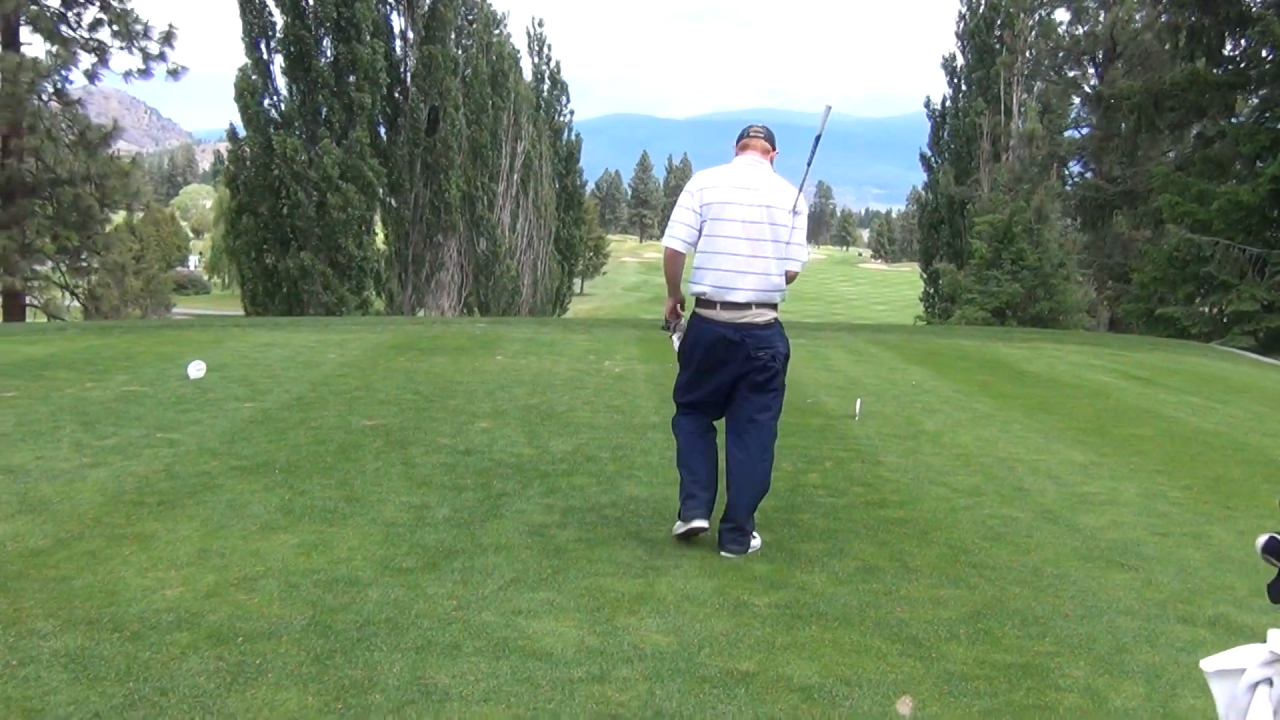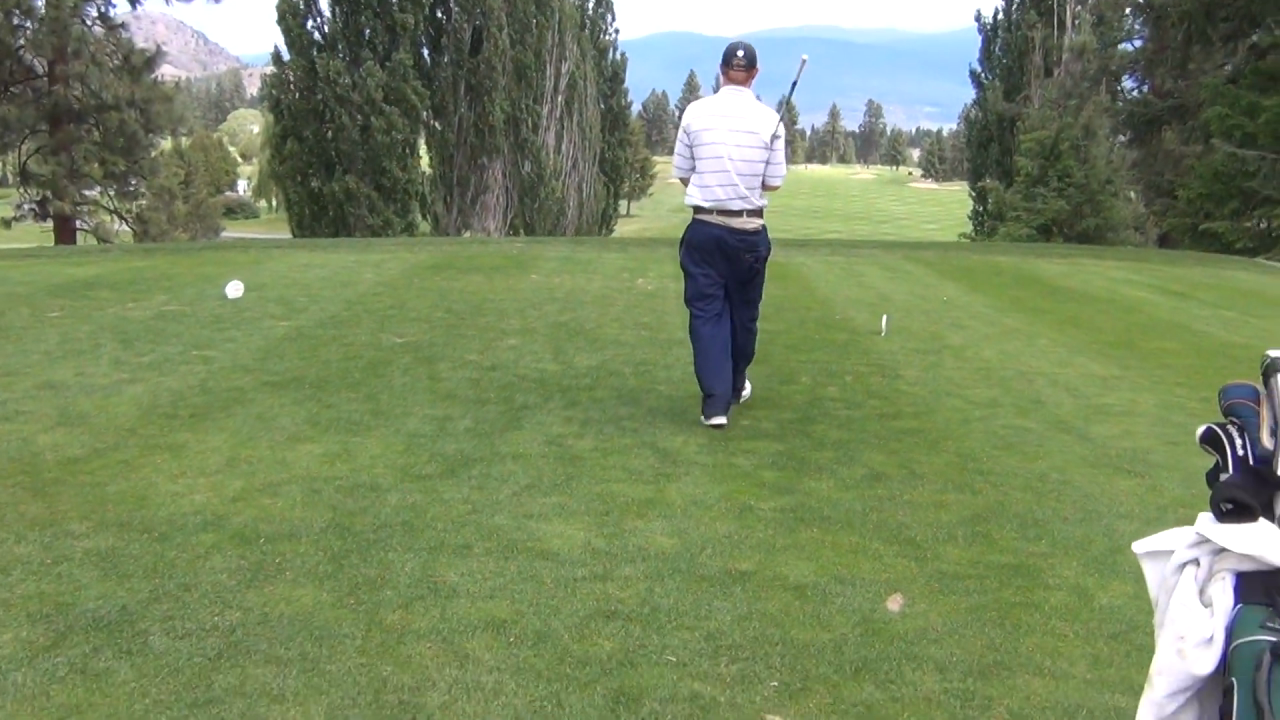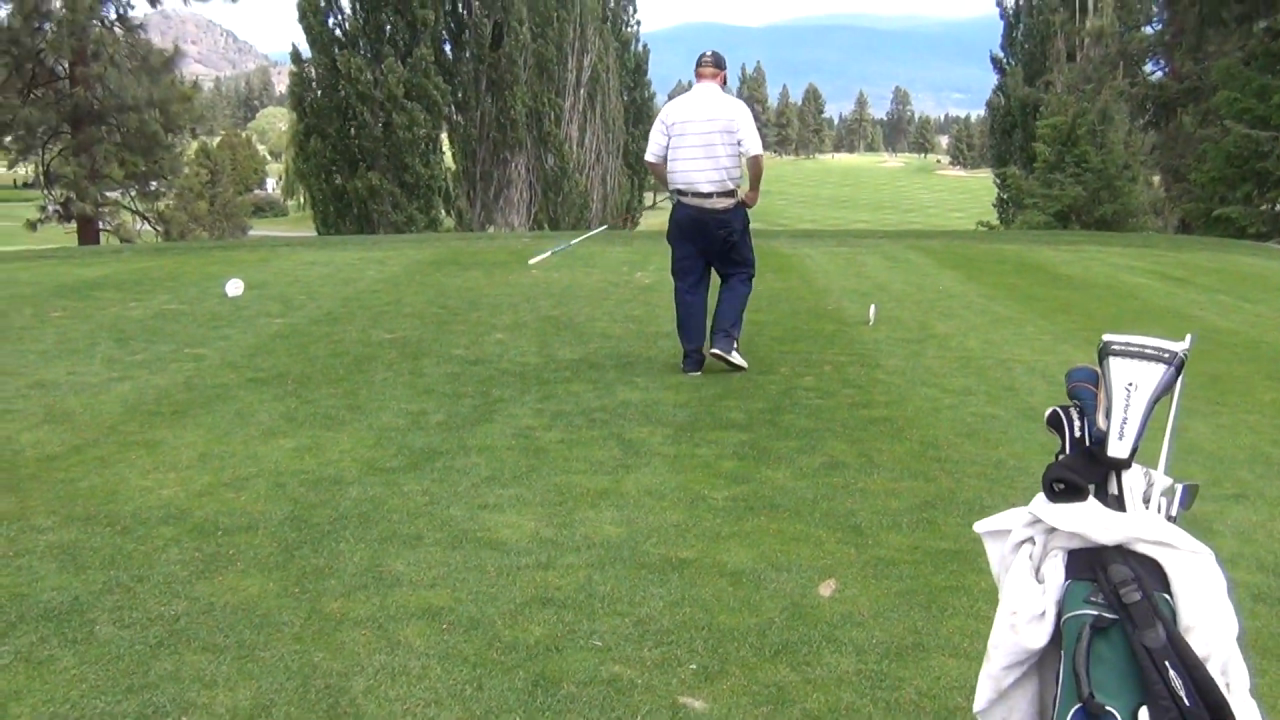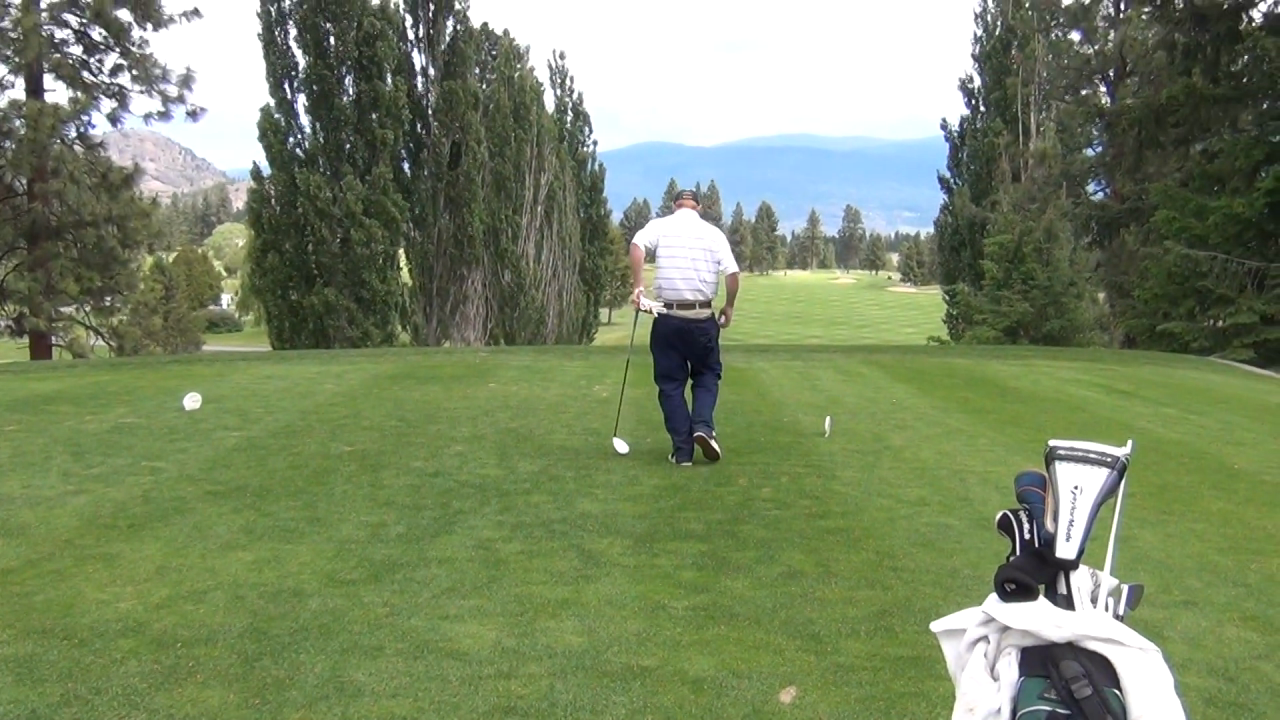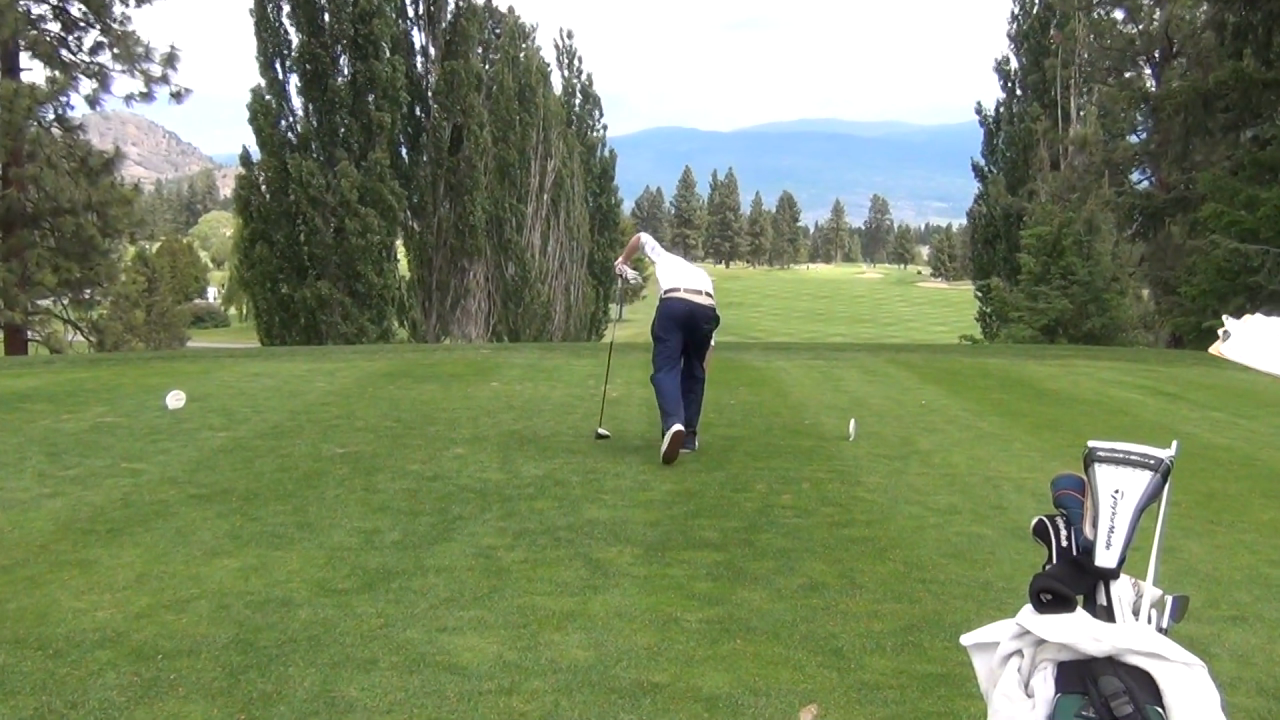
dt=1s
person 1, frame 1
left shoulder: (703, 182)
right shoulder: (790, 196)
left elbow: (674, 248)
right elbow: (792, 271)
left wrist: (673, 296)
left hip: (708, 322)
right hip: (762, 329)
left knee: (693, 413)
right knee: (754, 430)
left ankle: (695, 510)
right ankle: (737, 533)
person 1, frame 2
left shoulder: (696, 112)
right shoulder: (769, 119)
left elbow: (682, 174)
right elbow: (774, 183)
left hip: (704, 229)
right hip: (749, 231)
left knee: (707, 316)
right knee: (744, 315)
left ankle: (715, 403)
right ankle: (733, 387)
person 1, frame 3
left shoulder: (671, 108)
right shoulder: (735, 107)
left elbow: (653, 159)
right elbow: (755, 155)
right wrist: (754, 191)
left hip: (685, 210)
right hip: (725, 209)
left knee: (688, 284)
right knee: (739, 274)
left ankle: (692, 358)
right ankle: (724, 340)
person 1, frame 4
left shoulder: (659, 226)
right shoulder: (713, 232)
left elbow: (636, 245)
right elbow: (732, 272)
left wrist: (638, 286)
right wrist: (729, 307)
left hip: (667, 318)
right hip: (702, 318)
left knee: (670, 385)
right knee: (707, 376)
left ankle: (682, 450)
right ankle: (703, 428)
person 1, frame 5
left shoulder: (667, 259)
left elbow: (641, 238)
right elbow: (710, 342)
left wrist: (624, 260)
right wrist: (703, 365)
left hip: (673, 304)
right hip: (705, 309)
left knee: (666, 369)
right knee: (695, 374)
left ankle: (673, 423)
right ankle: (689, 436)
